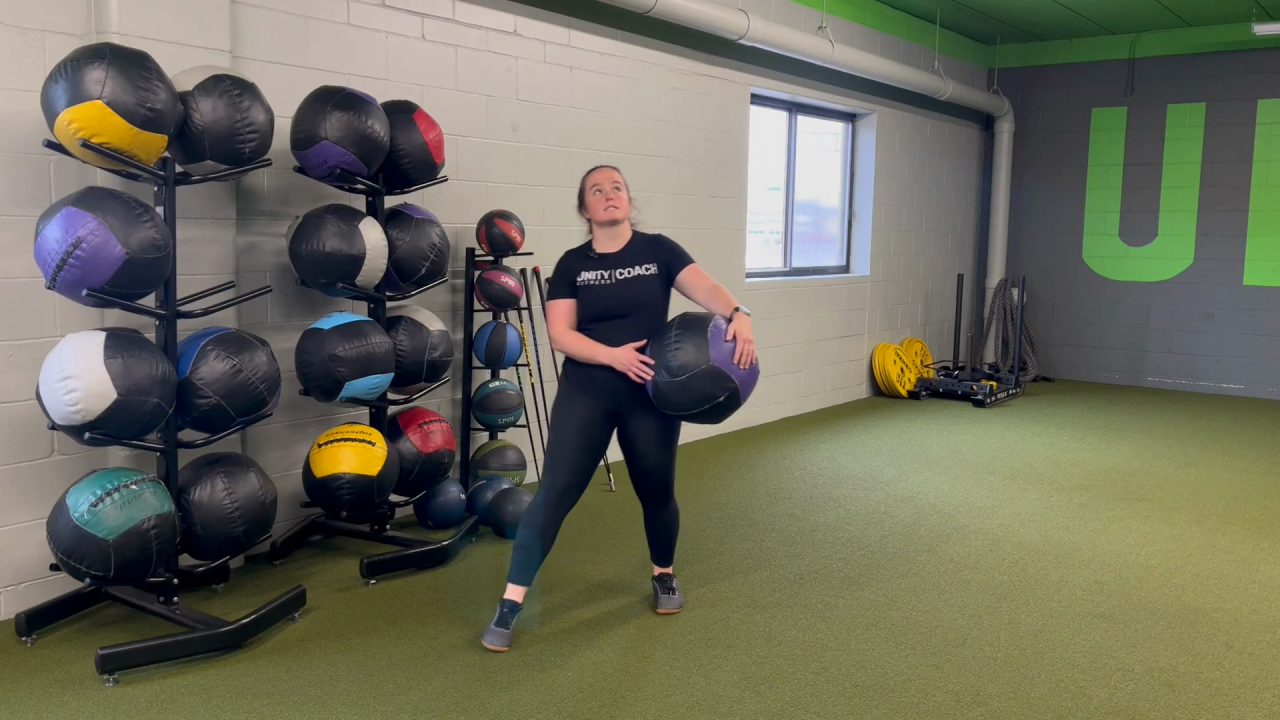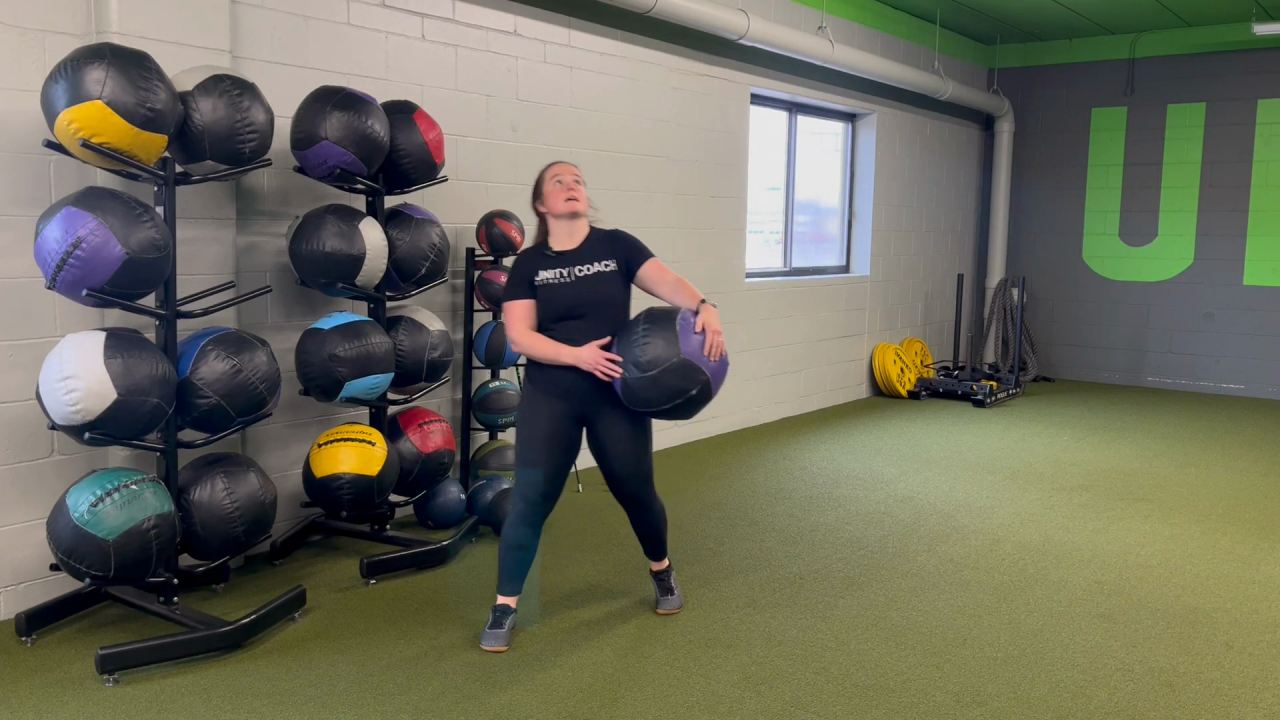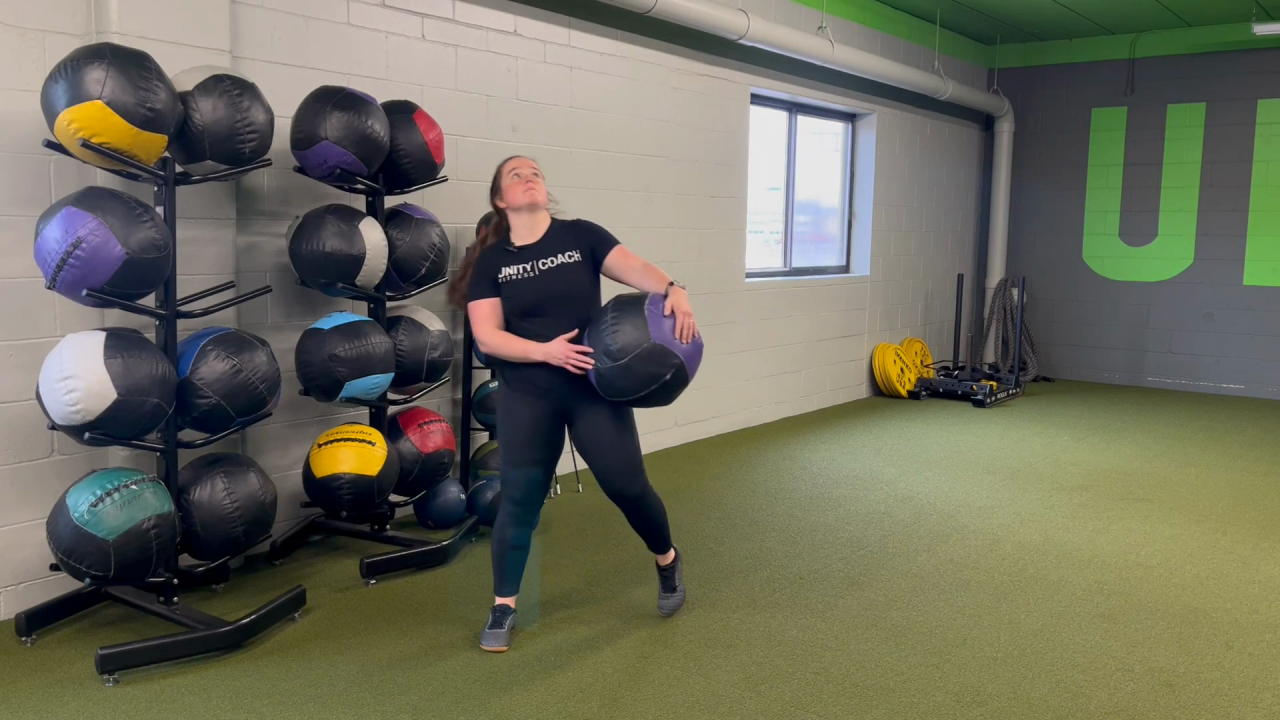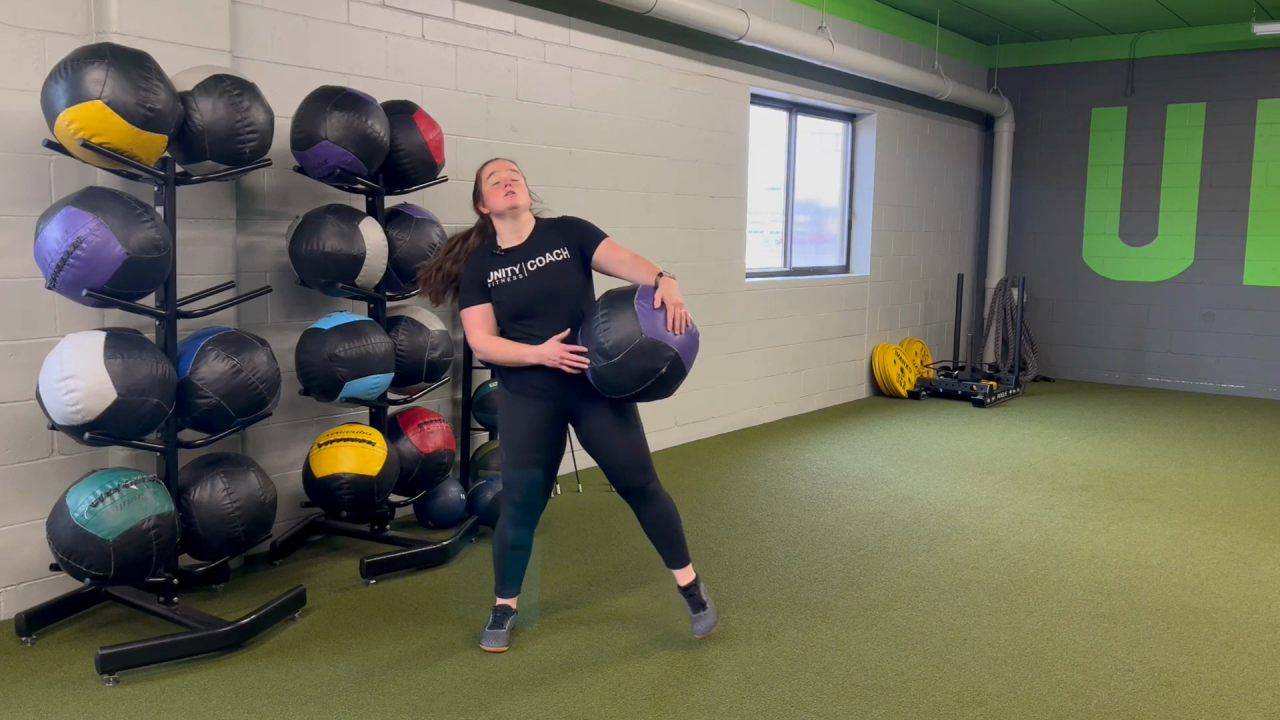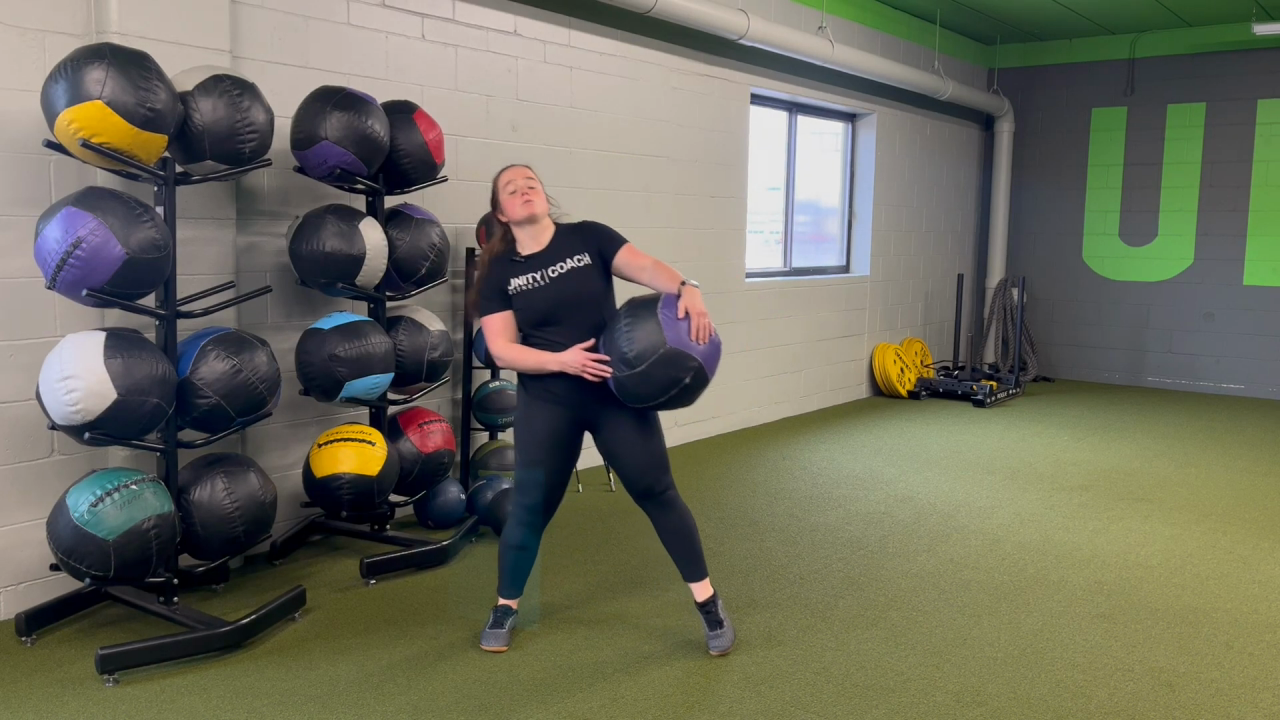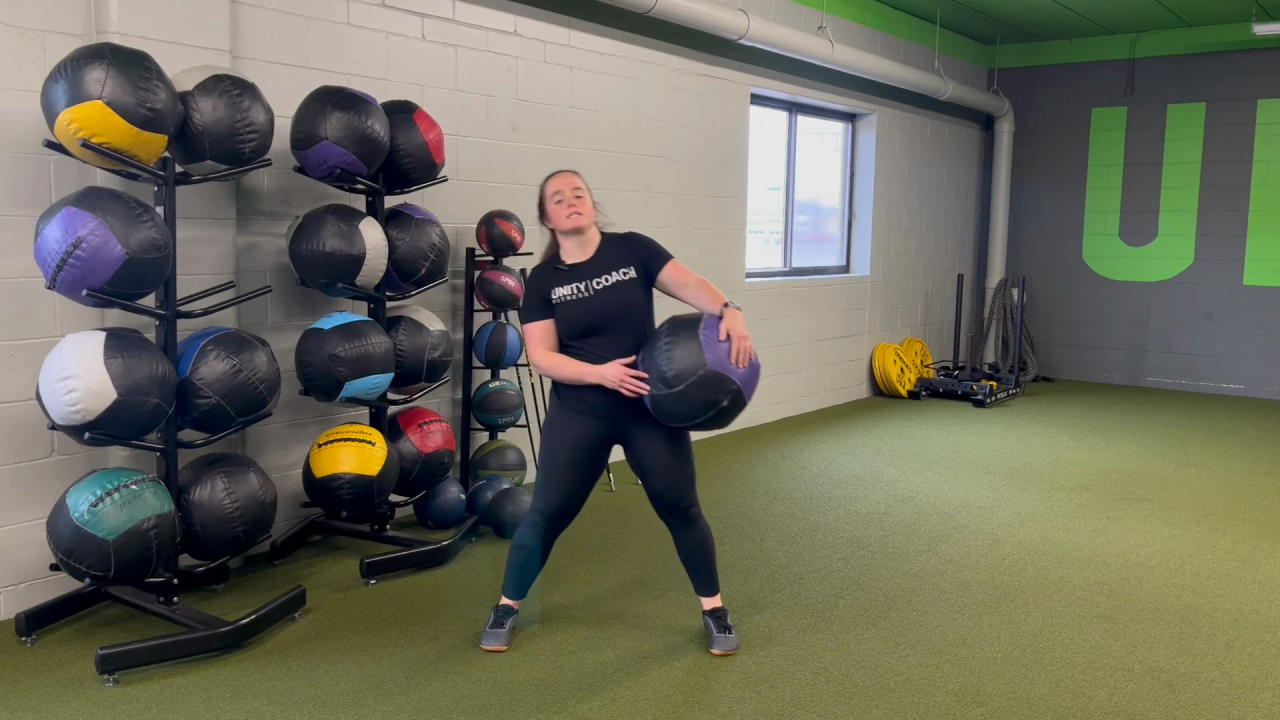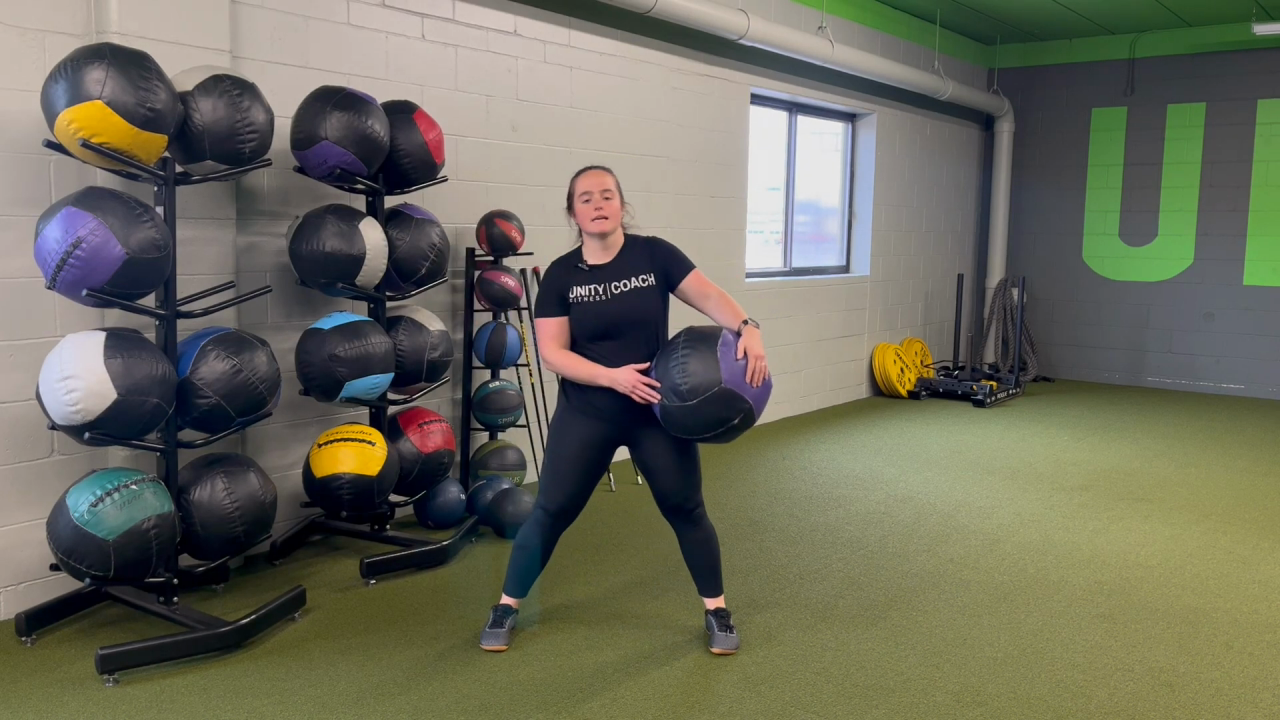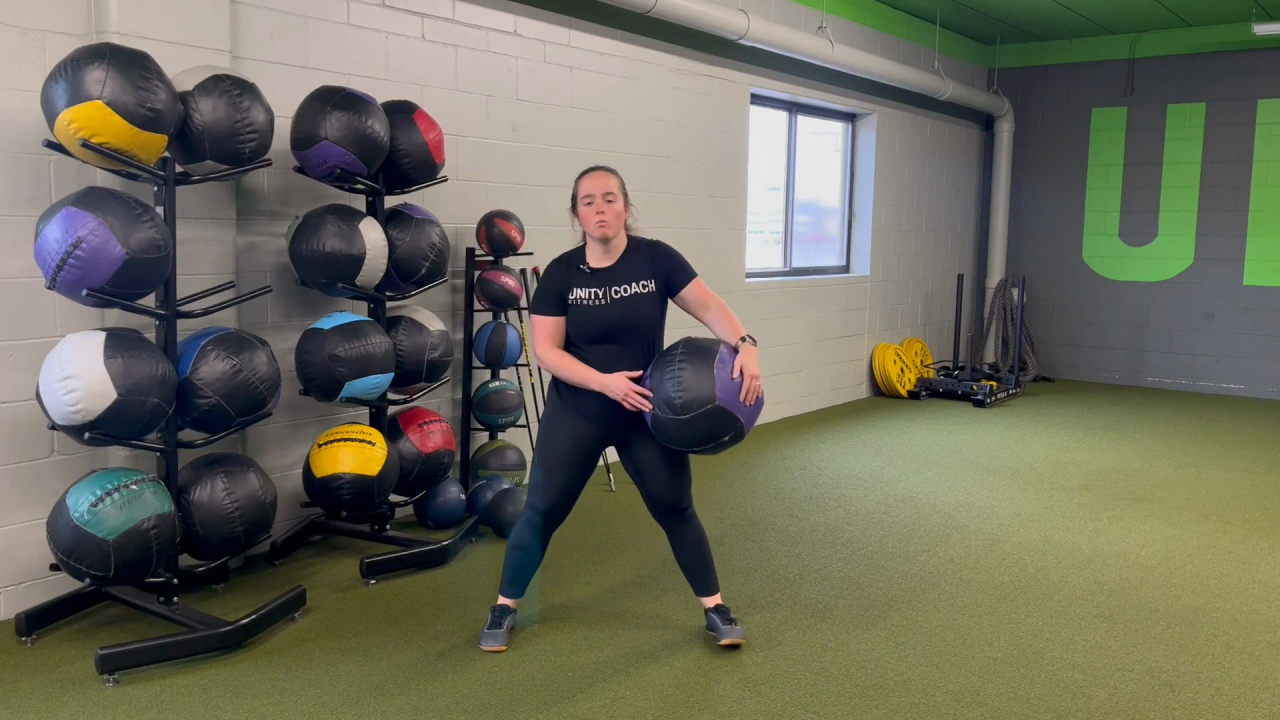
dt=0.2s
person 1, frame 1
left shoulder: (657, 250)
right shoulder: (572, 265)
left elbow: (703, 286)
right elbow: (561, 333)
left wrist: (738, 315)
right wrist: (613, 355)
left hip: (650, 395)
right hip: (584, 395)
left knee: (657, 491)
right knee: (554, 493)
left ankle: (663, 574)
right ankle: (511, 601)
person 1, frame 2
left shoulder: (616, 246)
right shoulder: (528, 265)
left elbow: (664, 281)
right elbow: (520, 336)
left wrist: (705, 308)
right wrist: (578, 355)
left hip: (617, 394)
right hip: (550, 398)
left knee: (636, 492)
right knee: (531, 500)
left ankle: (661, 570)
right ankle: (505, 606)
person 1, frame 3
left shoulder: (581, 236)
right shoulder: (492, 261)
left elbow: (634, 269)
right elbow: (488, 335)
left wrist: (673, 291)
right wrist: (547, 350)
left hip: (596, 387)
right hip: (527, 396)
left knee: (628, 486)
right knee: (520, 501)
left ankle: (666, 562)
right ankle: (504, 606)
person 1, frame 4
left shoulder: (567, 232)
right shoulder: (478, 266)
left elbow: (622, 260)
right elbow: (481, 341)
left wrist: (663, 281)
right wrist: (540, 353)
left hip: (597, 384)
right hip: (528, 397)
left knee: (639, 484)
right knee: (521, 502)
left ankle: (689, 583)
right ankle: (504, 607)
person 1, frame 5
left shoulder: (588, 238)
right shoulder: (500, 274)
left elbow: (644, 267)
right elbow: (503, 349)
left wrist: (685, 290)
right wrist: (563, 360)
left hip: (618, 393)
right hip: (546, 403)
left knee: (657, 492)
right knee: (531, 505)
left ankle: (707, 602)
right ankle: (506, 607)
person 1, frame 6
left shoulder: (632, 249)
right shoulder: (543, 279)
left elbow: (688, 284)
right elbow: (541, 356)
left wrist: (727, 311)
right wrist: (601, 373)
left hip: (651, 406)
right hip: (578, 413)
left knee: (680, 507)
right knee: (549, 511)
left ankle: (714, 610)
right ankle: (507, 607)
person 1, frame 7
left shoulder: (654, 254)
right shoulder: (561, 274)
left elbow: (708, 296)
right elbow: (553, 352)
left wrist: (747, 327)
right wrist: (613, 376)
left hip: (658, 409)
right hip: (586, 413)
left knee: (685, 508)
right knee: (552, 510)
left ankle: (716, 611)
right ankle: (507, 606)
person 1, frame 8
left shoulder: (656, 258)
right shoulder: (560, 273)
left elbow: (707, 306)
right elbow: (545, 349)
left wrist: (745, 345)
right wrist: (605, 382)
left hip: (648, 411)
right hip: (575, 412)
left knee: (675, 508)
right knee: (543, 509)
left ankle: (714, 608)
right ankle: (505, 607)
